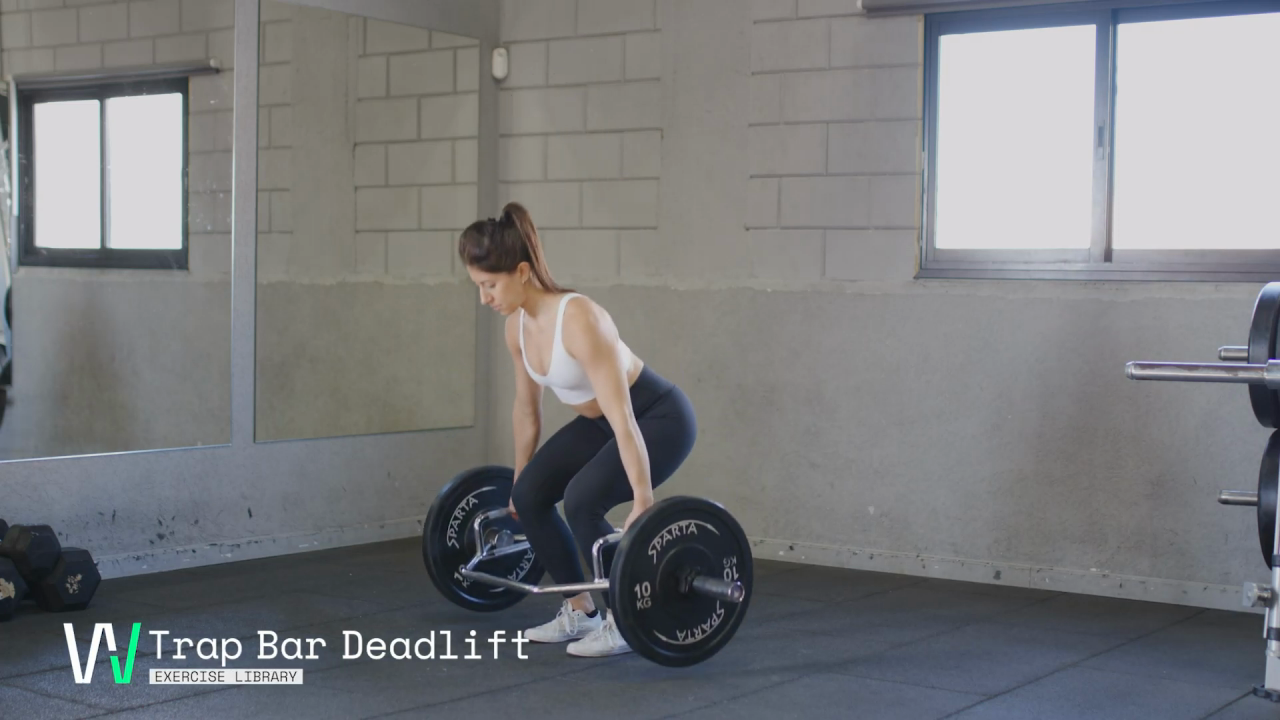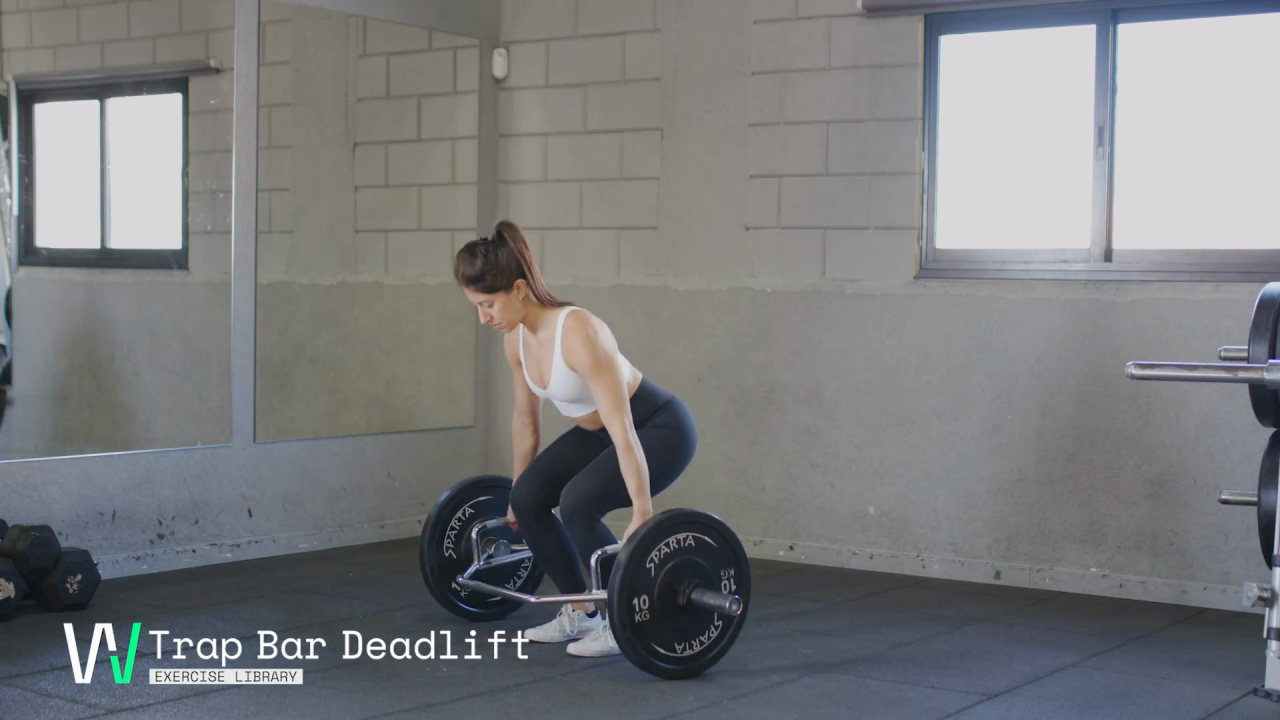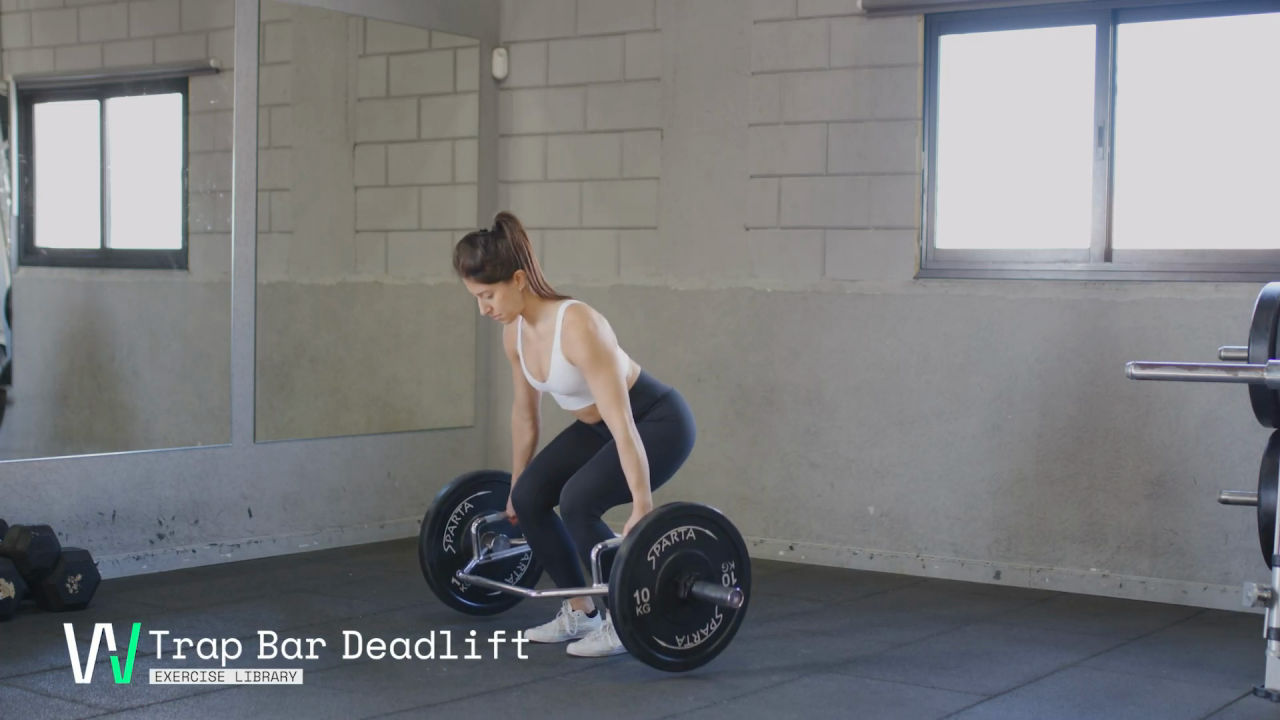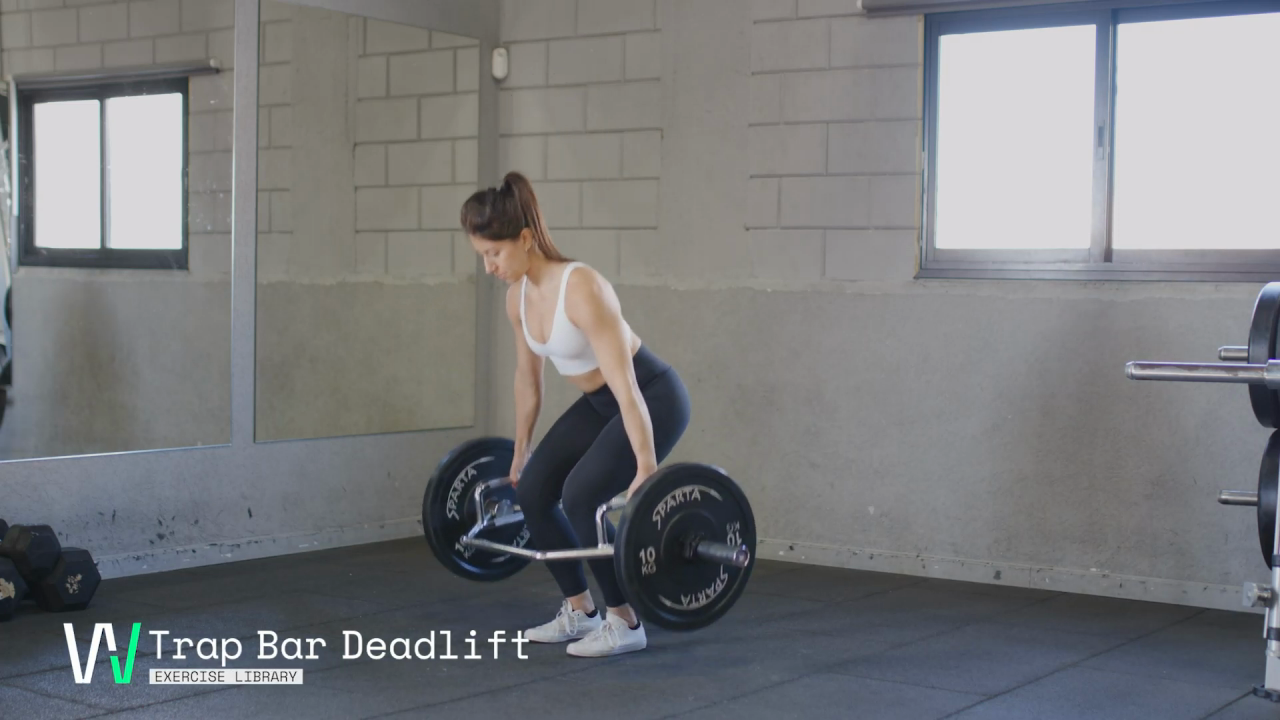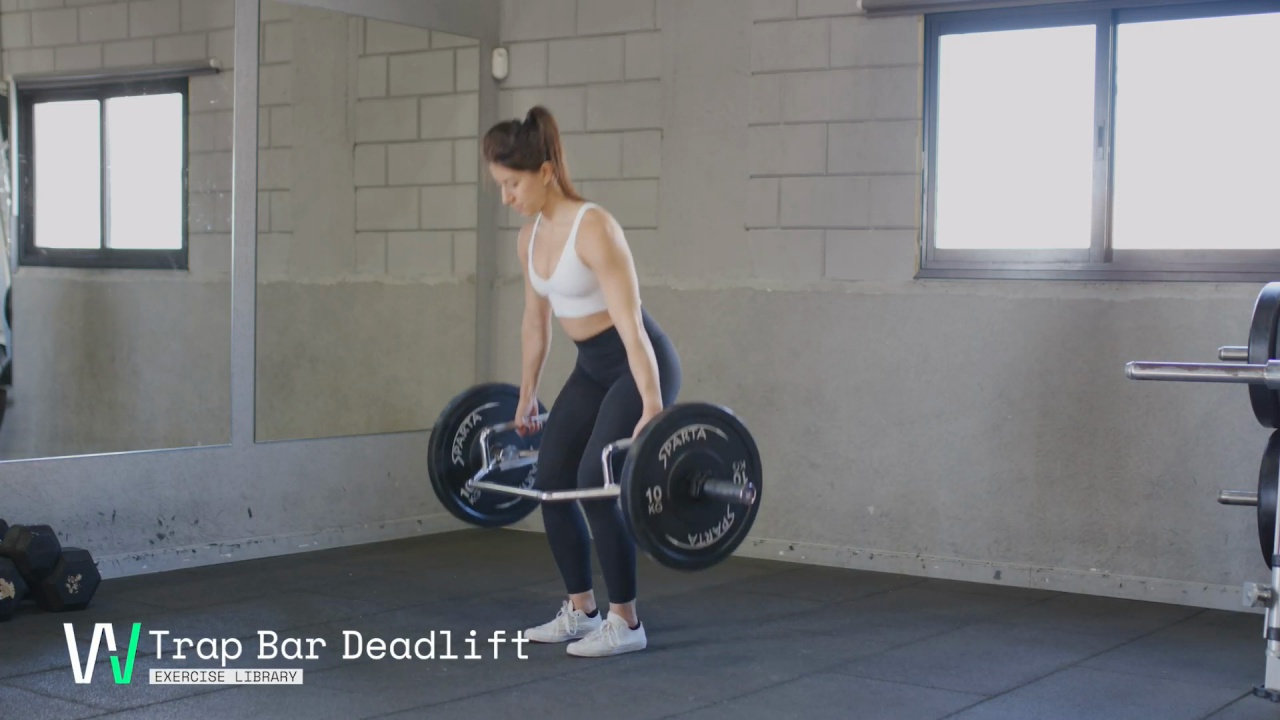
dt=0.2s
person 1, frame 1
left shoulder: (580, 320)
right shoulder: (517, 324)
left elbow: (623, 419)
right elbow: (526, 407)
left wrist: (644, 505)
right wrist: (517, 480)
left hip: (659, 417)
right hip: (599, 422)
left knee: (582, 501)
right knee: (529, 497)
right ankle: (580, 610)
person 1, frame 2
left shoulder: (580, 334)
right shoulder: (516, 339)
left elbow: (624, 433)
right elbow: (525, 419)
left wrist: (642, 515)
right wrist: (513, 495)
left hip: (660, 428)
right hip: (600, 432)
left knee: (578, 504)
right knee: (526, 499)
right ankle: (580, 610)
person 1, frame 3
left shoulder: (578, 327)
right shoulder: (515, 332)
left elbow: (623, 425)
right elbow: (524, 413)
left wrist: (643, 508)
right wrist: (515, 485)
left hip: (658, 421)
right hip: (599, 426)
left knee: (578, 501)
right knee: (528, 499)
right ankle: (581, 610)
person 1, frame 4
left shoulder: (583, 290)
right shoulder: (519, 297)
left elbow: (627, 388)
right elbow: (527, 378)
left wrist: (646, 473)
right wrist: (520, 454)
left hip: (653, 398)
right hip: (599, 403)
left knee: (581, 495)
right knee: (531, 491)
left ankle: (625, 621)
right ankle: (579, 610)
person 1, frame 5
left shoulder: (593, 228)
right shoulder: (530, 235)
left elbow: (632, 326)
right elbow: (535, 321)
left wrist: (652, 411)
right wrist: (526, 399)
left hip: (638, 365)
right hip: (593, 368)
left knee: (595, 484)
right knee: (549, 479)
left ankle: (625, 622)
right ankle: (580, 608)
